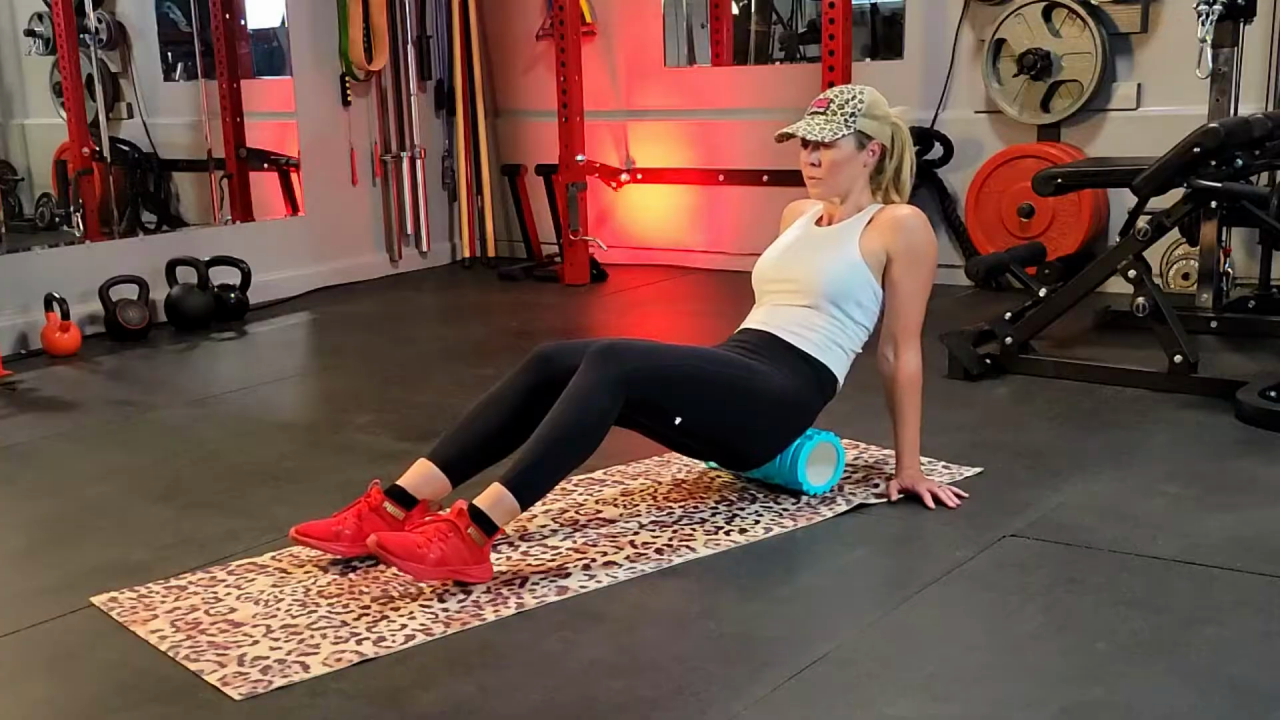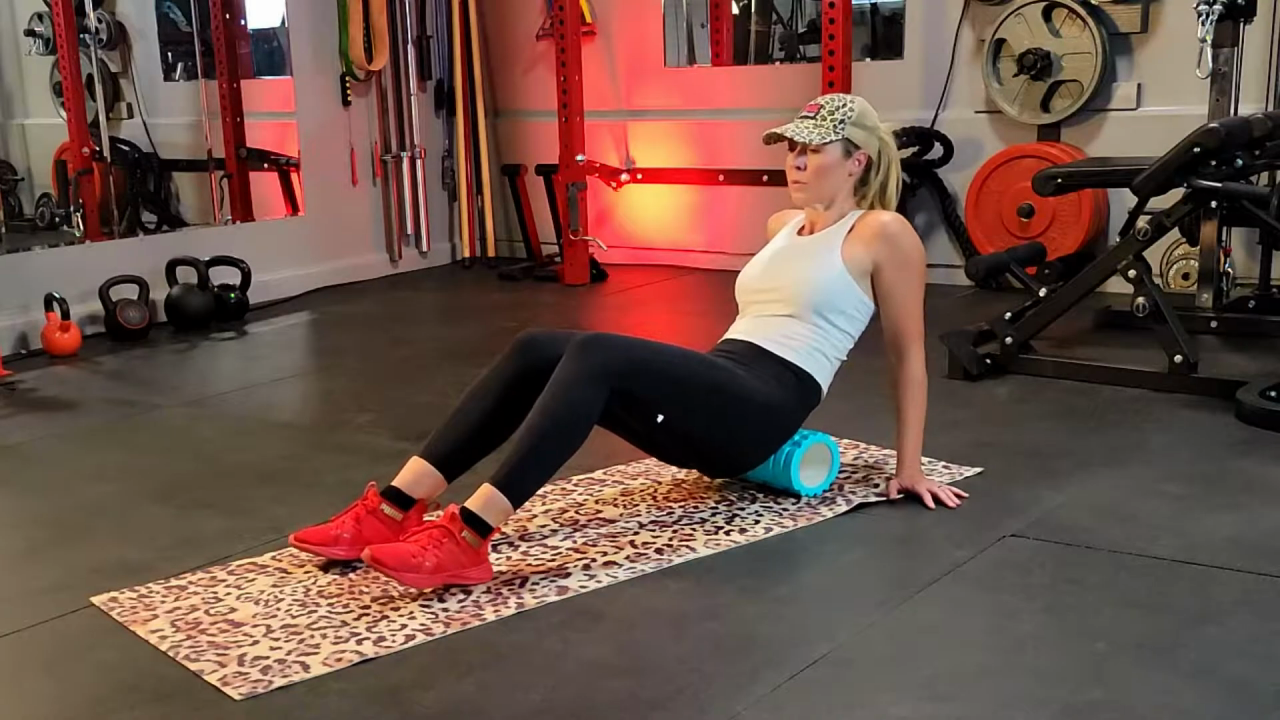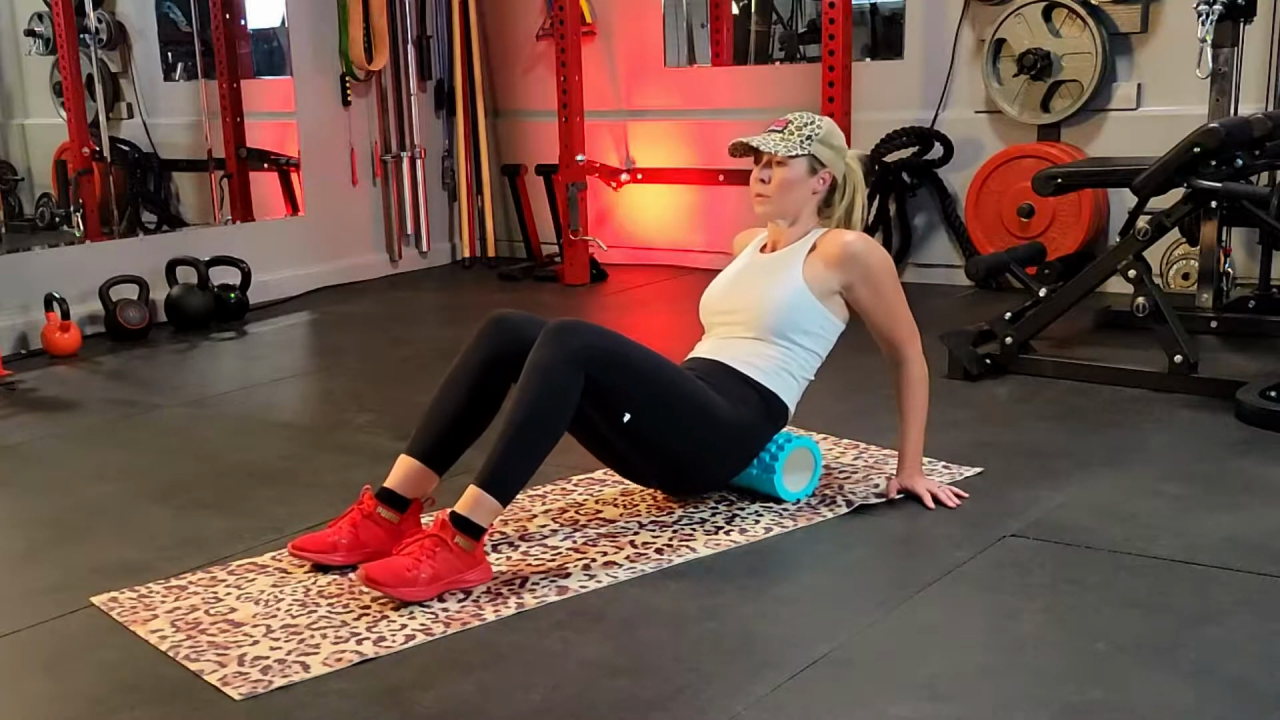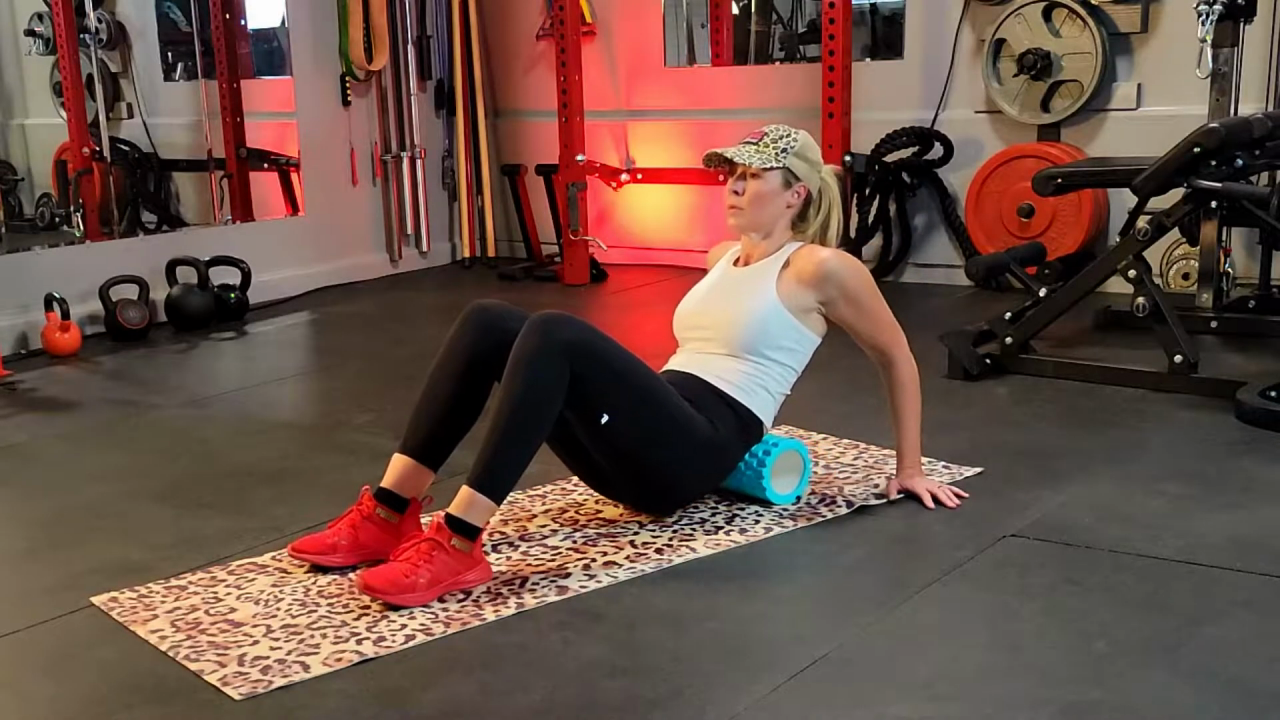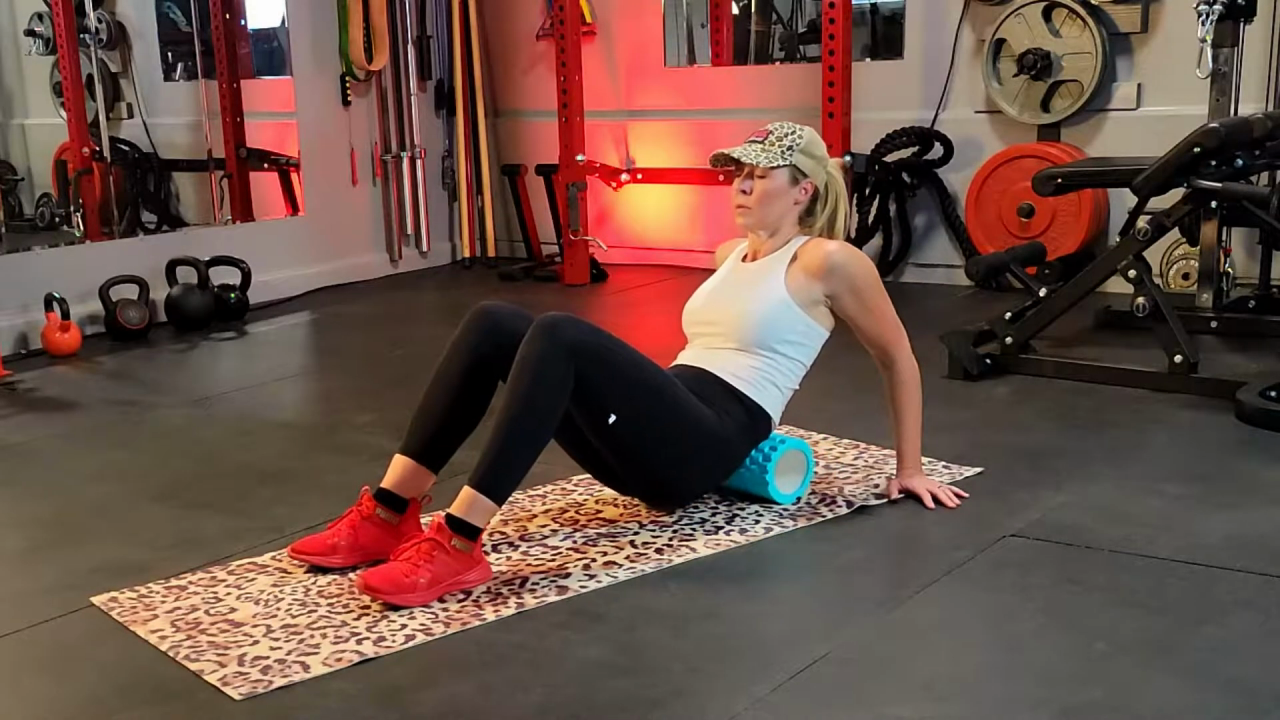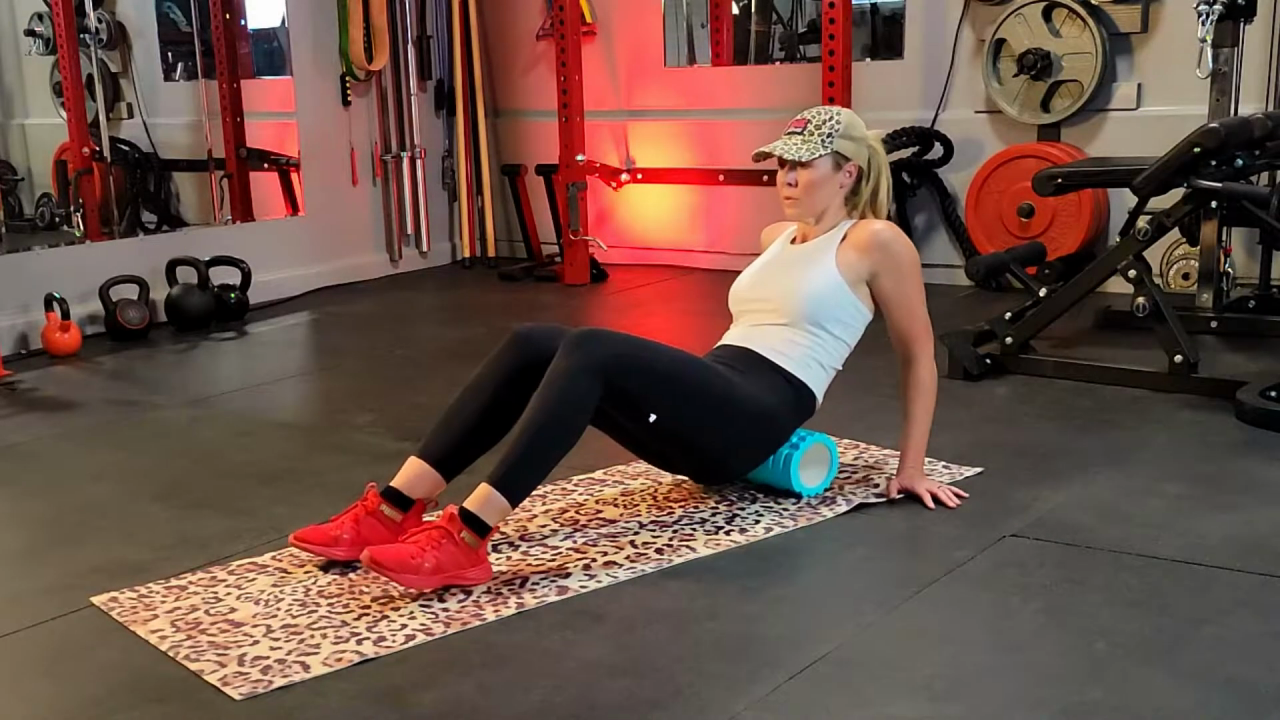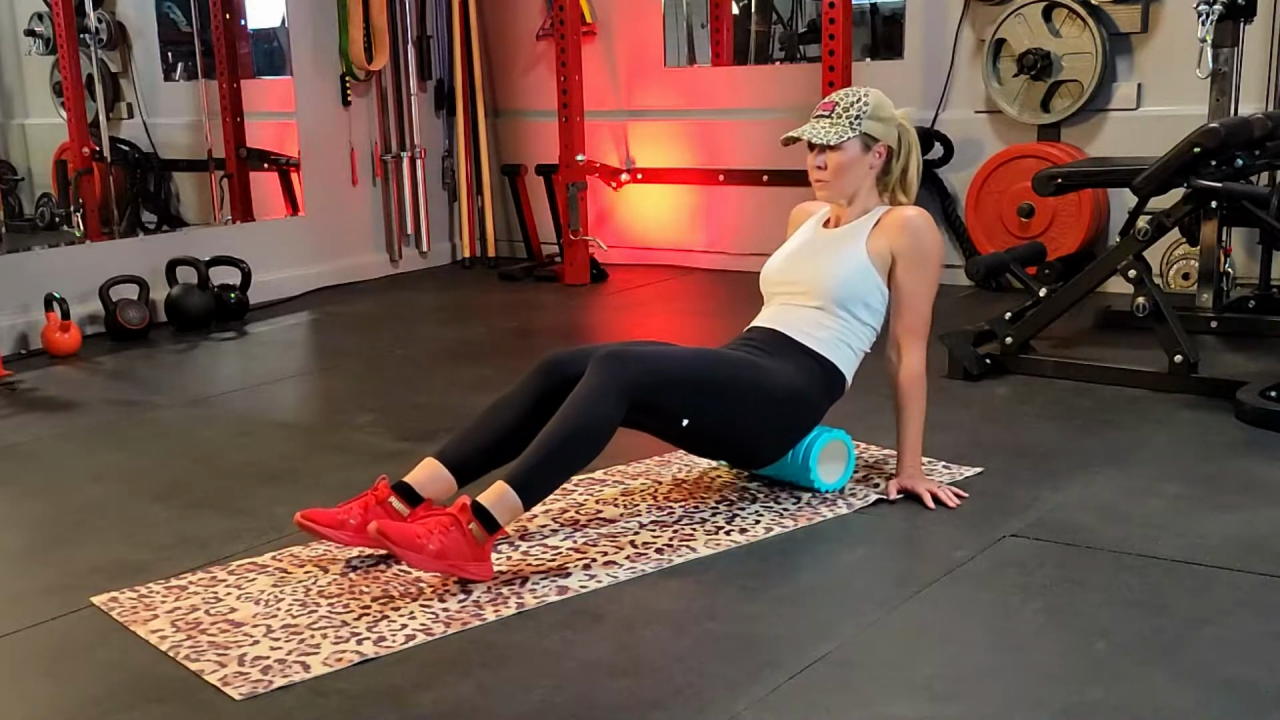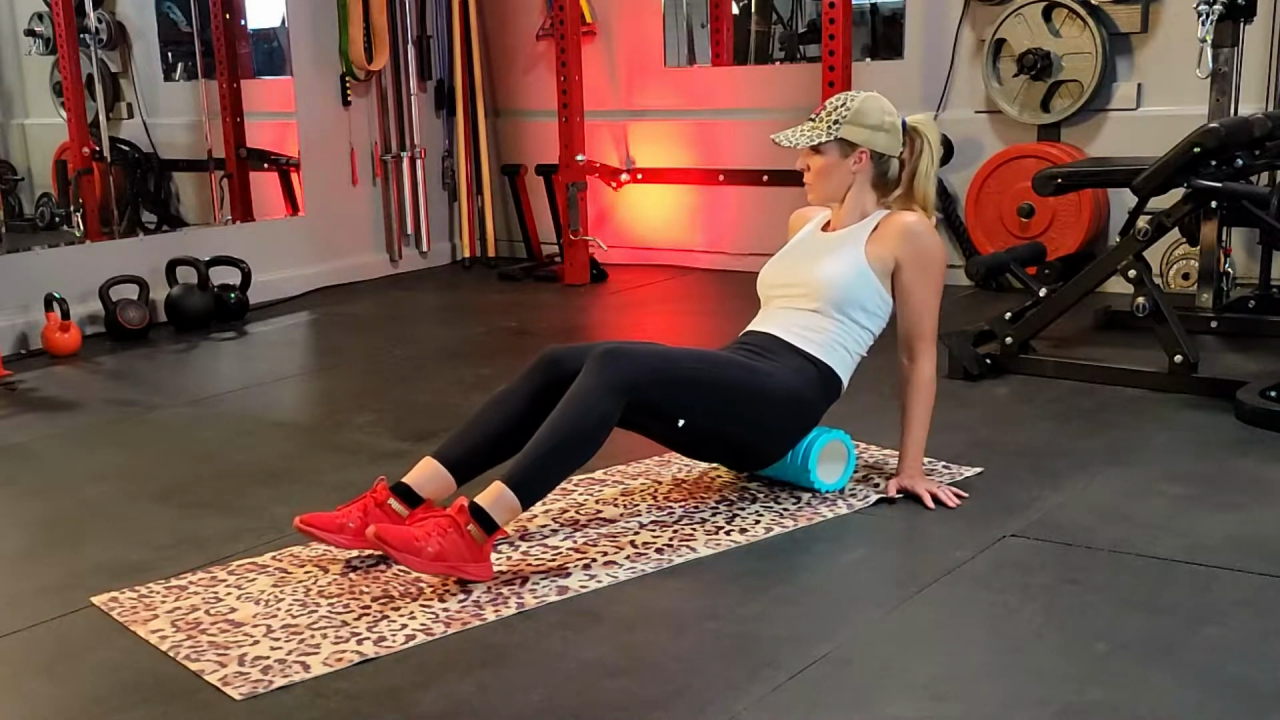
dt=0.5s
person 1, frame 1
left shoulder: (901, 226)
right shoulder: (799, 215)
left elbow: (902, 353)
left wrist: (909, 466)
left hip: (778, 400)
right hip: (729, 375)
left knee: (613, 363)
right knee: (550, 364)
left ankle: (472, 534)
right ankle: (395, 507)
person 1, frame 2
left shoulder: (883, 233)
right shoulder: (783, 226)
left elbow: (909, 355)
left wrist: (910, 466)
left hip: (761, 411)
right hip: (711, 392)
left knee: (597, 354)
right knee: (535, 349)
left ankle: (468, 537)
right ankle: (393, 511)
person 1, frame 3
left shoulder: (846, 252)
right shoulder: (748, 245)
left elbow: (908, 355)
left wrist: (911, 467)
left hip: (725, 432)
right hip: (675, 419)
left knee: (569, 340)
right knee: (504, 332)
left ankle: (461, 543)
right ankle: (390, 513)
person 1, frame 4
left shoulder: (821, 268)
right shoulder: (722, 258)
left elbow: (898, 357)
left wrist: (909, 468)
left hip: (697, 451)
right hip: (641, 440)
left knee: (554, 334)
right knee: (487, 322)
left ankle: (457, 544)
right ankle: (389, 514)
person 1, frame 5
left shoulder: (828, 261)
right shoulder: (730, 255)
left elbow: (898, 357)
left wrist: (910, 468)
left hip: (706, 444)
right hip: (650, 431)
left knee: (559, 335)
right knee: (492, 323)
left ankle: (458, 544)
right ankle: (388, 514)
person 1, frame 6
left shoulder: (876, 242)
right shoulder: (777, 237)
left elbow: (919, 356)
left wrist: (911, 467)
left hip: (753, 417)
right hip: (707, 400)
left knee: (590, 349)
right knee: (530, 344)
left ankle: (464, 537)
right ankle: (392, 511)
person 1, frame 7
left shoulder: (906, 227)
right shoulder: (806, 217)
left elbow: (909, 352)
left wrist: (911, 468)
left hip: (786, 397)
right hip: (736, 372)
left knee: (620, 371)
right knee: (559, 370)
left ankle: (473, 531)
right ankle: (400, 503)
person 1, frame 8
left shoulder: (906, 233)
right shoulder: (806, 222)
left elbow: (920, 356)
left wrist: (911, 467)
left hip: (780, 403)
right hip: (733, 379)
left knee: (614, 367)
right knee: (557, 366)
left ankle: (472, 532)
right ankle: (400, 505)
